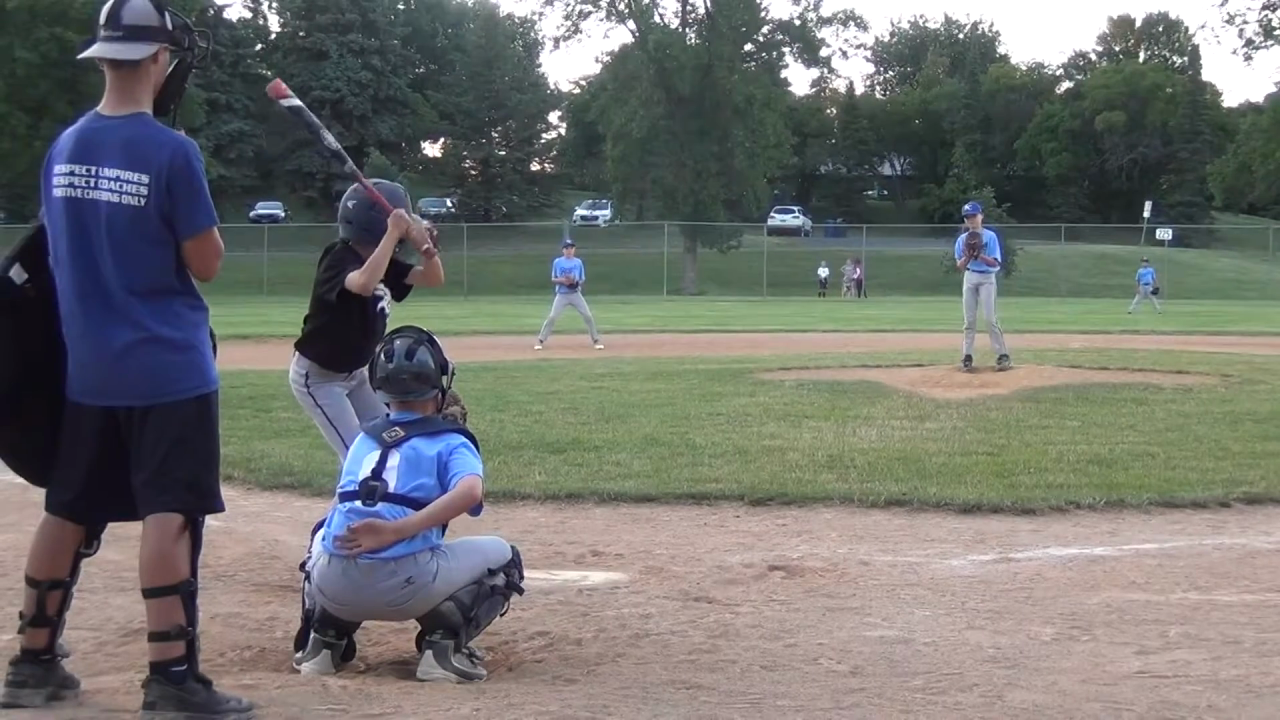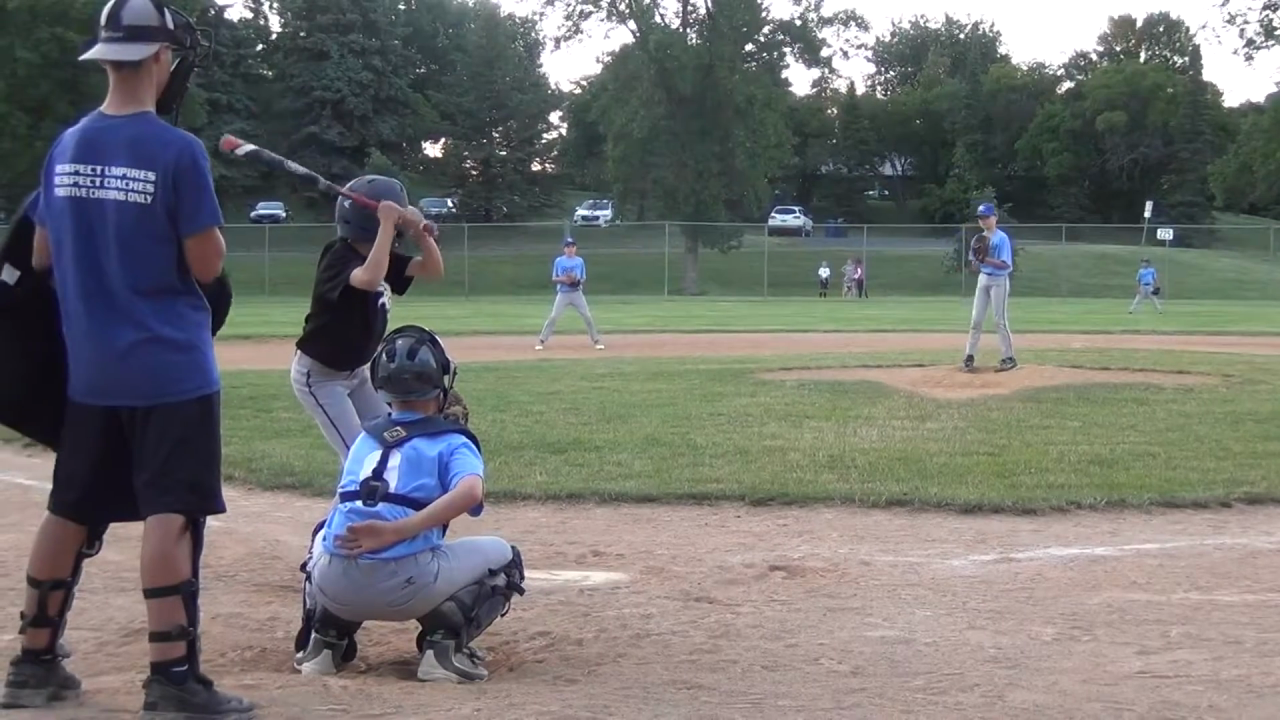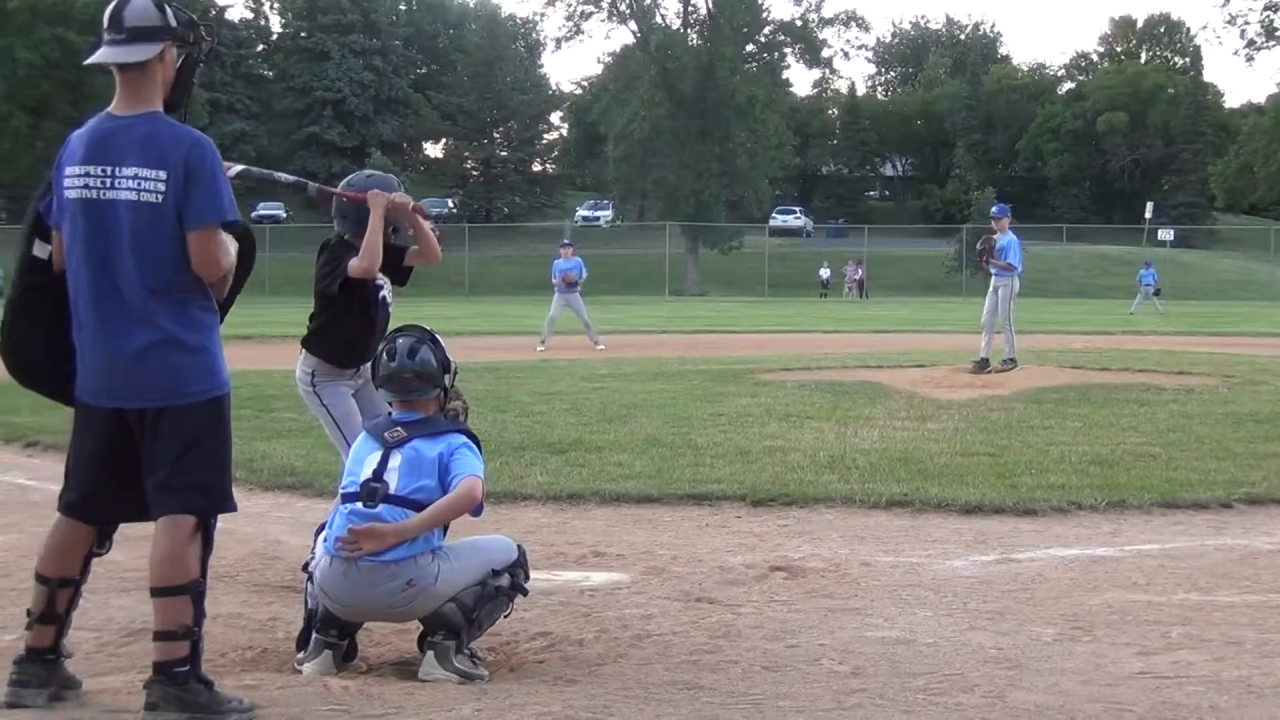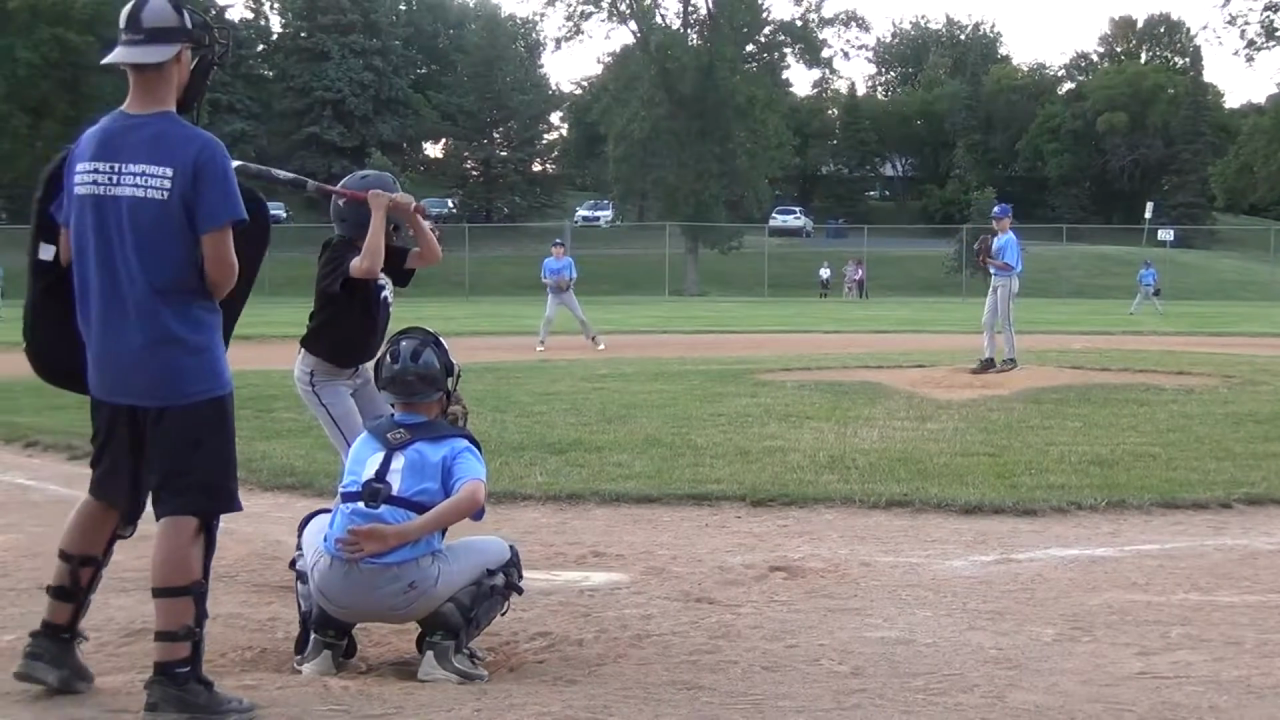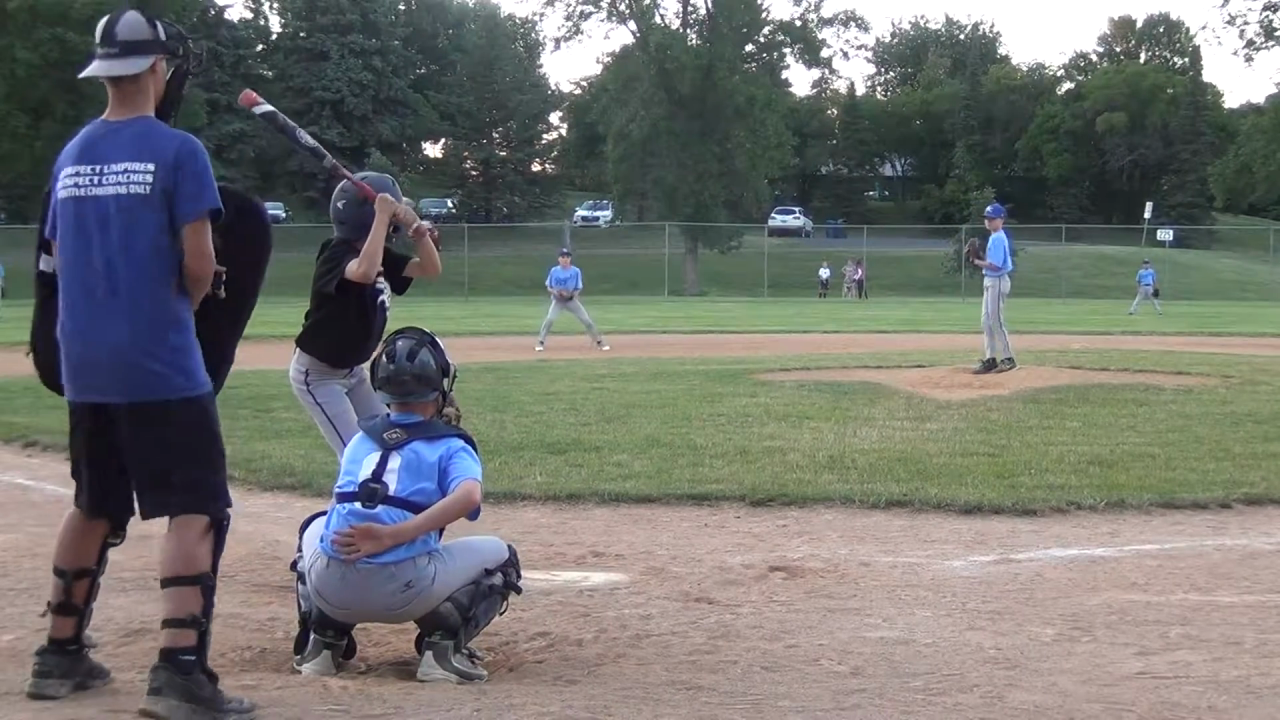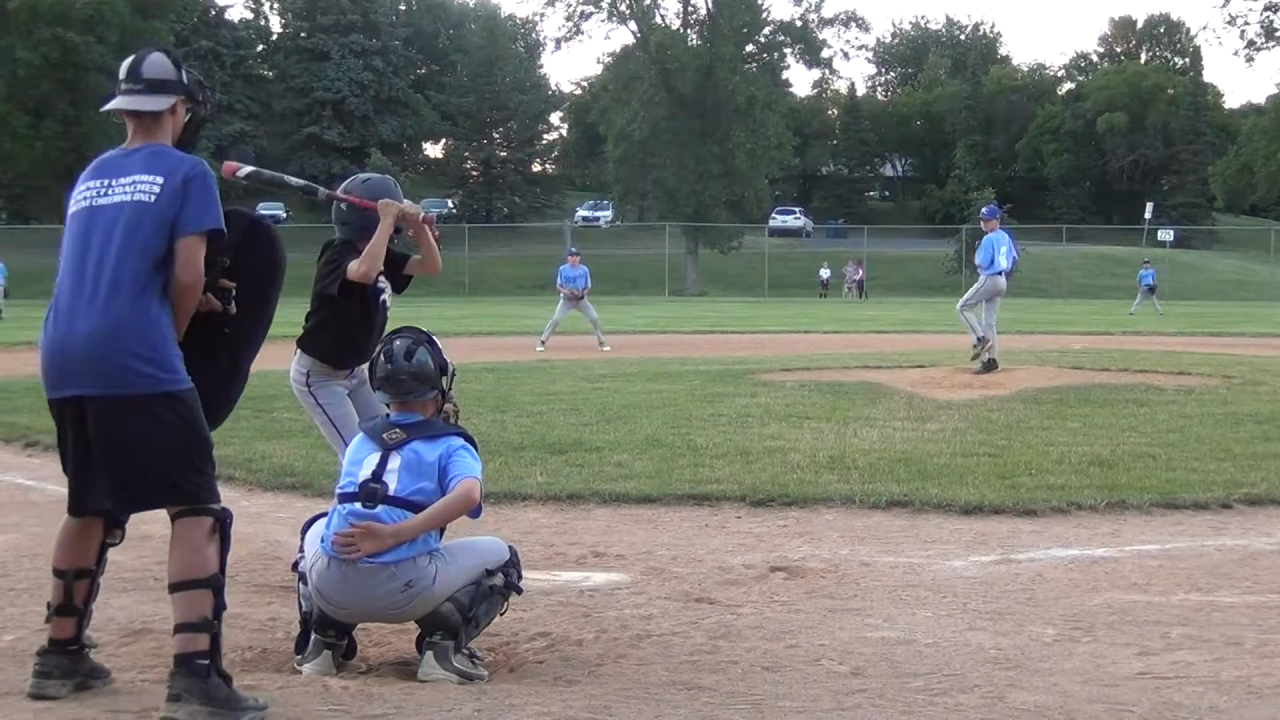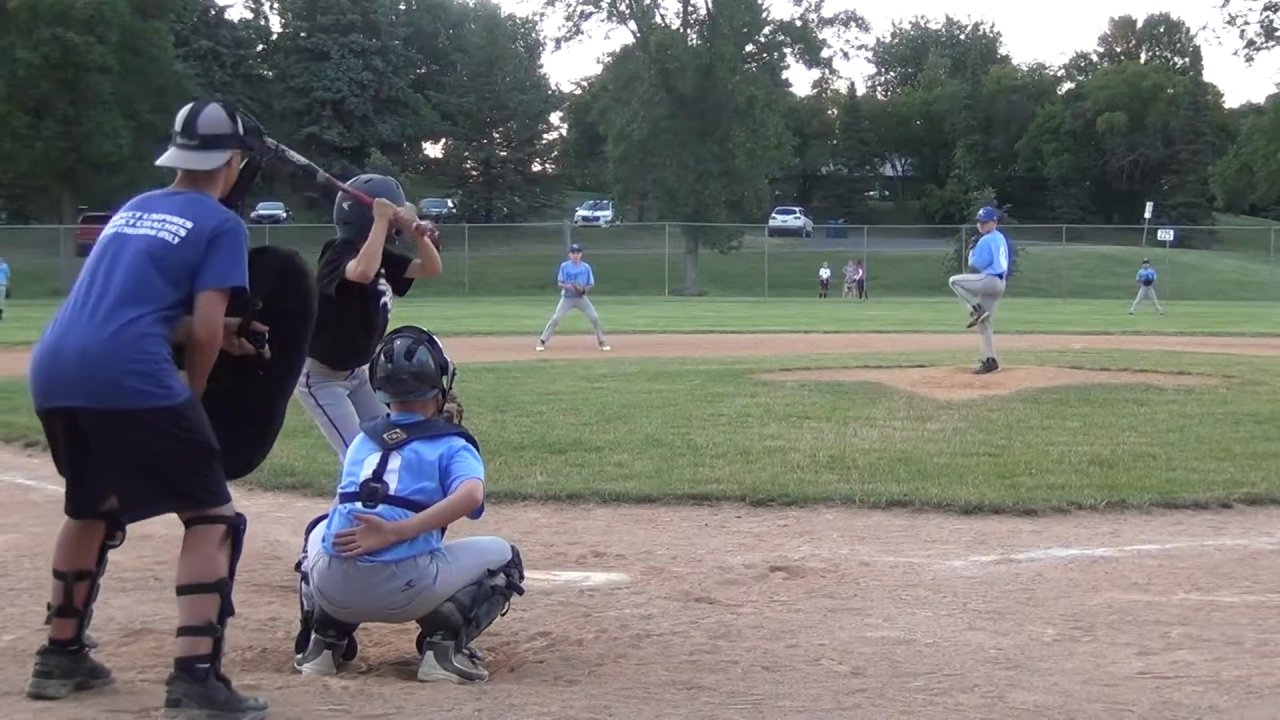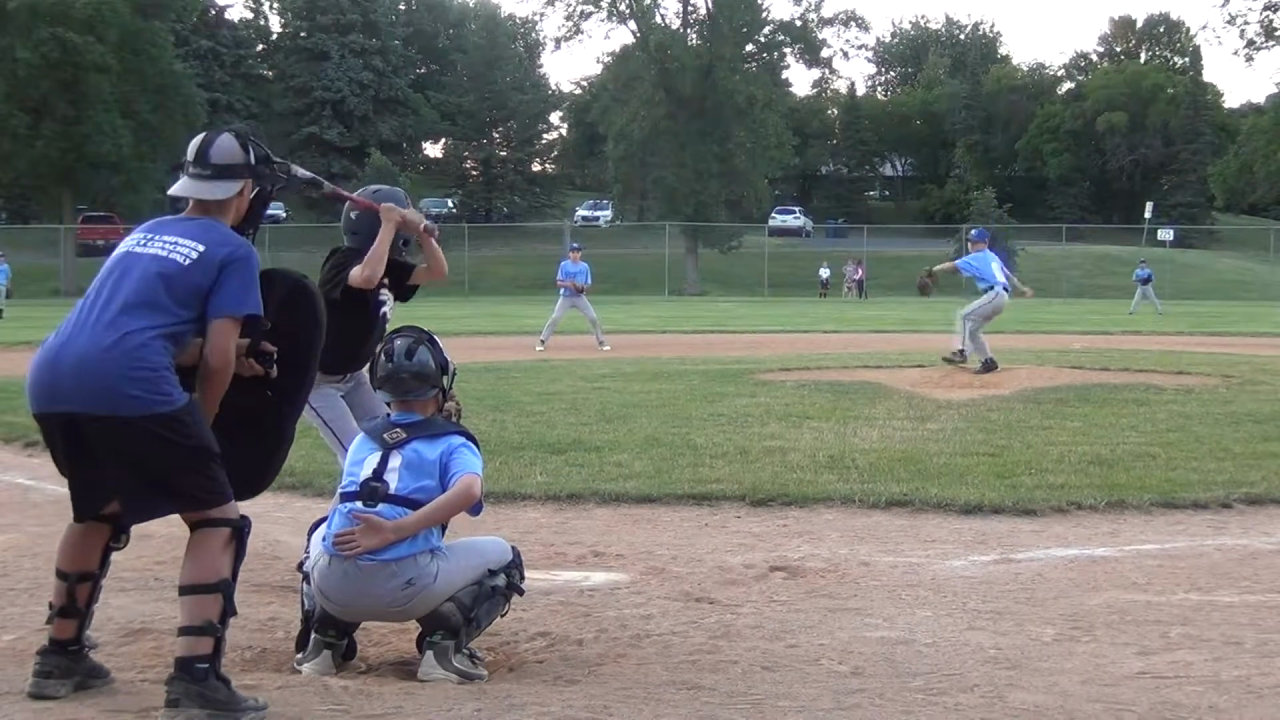
dt=0.3s
person 1, frame 1
left shoulder: (63, 147)
right shoulder: (171, 151)
right elbow: (206, 265)
left hip: (87, 368)
right hip: (167, 368)
left knee: (69, 512)
right knee: (170, 516)
person 1, frame 2
left shoulder: (65, 147)
right shoulder: (177, 150)
right elbow: (207, 266)
left hip: (90, 369)
right hip: (171, 367)
left knee: (71, 512)
right knee: (171, 515)
person 1, frame 3
left shoulder: (75, 147)
right shoulder: (189, 150)
left elbow: (59, 257)
right elbow: (210, 266)
right wrist: (229, 255)
left hip: (99, 369)
right hip: (180, 367)
left knee: (80, 513)
right knee: (182, 515)
person 1, frame 4
left shoulder: (86, 145)
right shoulder: (199, 150)
left elbow: (69, 252)
right elbow: (220, 270)
right wrist: (216, 288)
left hip: (110, 364)
right hip: (183, 365)
left knee: (109, 499)
right knee: (186, 516)
left ankle: (52, 642)
person 1, frame 5
left shoulder: (70, 154)
right shoulder: (178, 150)
left elbow: (63, 258)
right elbow: (198, 262)
left hip: (84, 362)
right hip: (160, 365)
left knee: (95, 506)
right knee: (197, 511)
left ankle: (59, 655)
person 1, frame 6
left shoulder: (89, 176)
right shoulder: (187, 171)
right elbow: (189, 275)
left wrist: (171, 306)
right wrist: (170, 334)
left hip: (63, 360)
right hip: (137, 362)
left knee: (91, 507)
right knee: (197, 510)
left ankle: (60, 655)
person 1, frame 7
left shoulder: (130, 210)
right shoulder: (221, 223)
right elbow: (205, 328)
left wrist: (214, 334)
right wrist: (188, 395)
left hip: (53, 371)
right hip: (128, 376)
left knee: (94, 507)
right knee: (212, 517)
left ankle: (60, 656)
person 1, frame 8
left shoulder: (143, 233)
right shoulder: (234, 250)
right elbow: (217, 358)
left wrist: (226, 353)
right wrist: (199, 424)
left hip: (51, 378)
right hip: (127, 386)
left knee: (100, 510)
right knee: (217, 520)
left ankle: (60, 656)
person 2, frame 1
left shoulder: (364, 438)
right shoulder: (450, 441)
right elbow: (470, 491)
right wrist: (395, 531)
left hip: (333, 586)
right hip: (404, 585)
left knee: (326, 533)
right knee: (503, 557)
left ankle: (323, 640)
right ankle: (444, 645)
person 2, frame 2
left shoulder: (365, 438)
right shoulder: (452, 442)
right elbow: (470, 492)
right wrist: (396, 532)
left hip: (335, 586)
right hip: (406, 585)
left knee: (325, 534)
right knee: (503, 557)
left ankle: (324, 641)
right ankle: (445, 646)
person 2, frame 3
left shoulder: (364, 438)
right shoulder: (453, 441)
right elbow: (469, 493)
right wrist: (395, 534)
left hip: (335, 587)
right hip: (406, 587)
right knee: (508, 556)
left ankle: (325, 641)
right ankle: (445, 646)
person 2, frame 4
left shoulder: (365, 439)
right shoulder: (455, 446)
right elbow: (473, 497)
right wrist: (397, 536)
left hip: (333, 588)
right hip: (406, 590)
left knee: (317, 524)
right knee: (502, 556)
left ankle: (323, 641)
right ankle: (445, 646)
person 2, frame 5
left shoulder: (361, 439)
right shoulder: (451, 446)
right elbow: (469, 496)
right wrist: (392, 536)
left hip: (330, 588)
right hip: (403, 590)
left knee: (316, 527)
right knee: (500, 555)
left ankle: (322, 641)
right ankle: (443, 646)
person 2, frame 6
left shoulder: (361, 439)
right shoulder: (451, 444)
right elbow: (468, 494)
right wrist: (393, 536)
left hip: (331, 588)
right hip: (404, 590)
left knee: (318, 528)
right knee: (501, 557)
left ankle: (323, 642)
right ankle: (443, 646)
person 2, frame 7
left shoulder: (362, 439)
right shoulder: (451, 444)
right elbow: (471, 495)
right wrist: (394, 533)
left hip: (332, 588)
right hip: (405, 590)
left knee: (322, 529)
right knee: (504, 556)
left ankle: (324, 641)
right ankle: (445, 646)
person 2, frame 8
left shoulder: (363, 439)
right shoulder: (452, 442)
right elbow: (468, 490)
right wrist: (393, 531)
left hip: (333, 587)
right hip: (405, 587)
left knee: (323, 530)
right knee: (503, 557)
left ankle: (324, 641)
right ankle: (444, 646)
person 3, frame 1
left shoulder: (383, 261)
right shoulder: (340, 259)
left elbow: (433, 279)
right elbow: (365, 285)
left wrist: (425, 246)
right wrist: (394, 233)
left hip: (353, 373)
right hip: (316, 376)
person 3, frame 2
left shoulder: (381, 256)
right shoulder: (340, 258)
left elbow: (433, 270)
right elbow: (371, 280)
left wrist: (421, 231)
right wrist: (387, 225)
left hip: (354, 371)
right hip: (318, 375)
person 3, frame 3
left shoulder: (382, 251)
right shoulder: (336, 254)
left elbow: (431, 255)
right elbow: (367, 268)
left wrist: (410, 215)
right wrist: (378, 212)
left hip: (359, 370)
right hip: (323, 374)
person 3, frame 4
left shoulder: (384, 252)
right shoulder: (339, 253)
left elbow: (432, 257)
right elbow: (369, 268)
left wrist: (412, 216)
right wrist: (379, 212)
left hip: (357, 370)
right hip: (322, 374)
person 3, frame 5
left shoulder: (382, 256)
right shoulder: (337, 255)
left elbow: (431, 269)
right elbow: (365, 272)
left wrist: (416, 228)
right wrist: (382, 217)
left hip: (352, 370)
right hip: (316, 373)
person 3, frame 6
left shoulder: (382, 255)
right shoulder: (340, 255)
left elbow: (432, 266)
right elbow: (366, 272)
left wrist: (419, 225)
right wrist: (388, 220)
left hip: (353, 371)
right hip: (317, 375)
person 3, frame 7
left shoulder: (381, 257)
right shoulder: (339, 255)
left elbow: (432, 269)
right elbow: (364, 272)
left wrist: (415, 229)
right wrist: (381, 219)
left hip: (355, 372)
right hip: (318, 375)
person 3, frame 8
left shoulder: (388, 265)
right shoulder: (344, 262)
left elbow: (438, 272)
right elbow: (369, 278)
left wrist: (422, 230)
right wrist: (388, 225)
left hip: (352, 376)
right hip: (316, 379)
